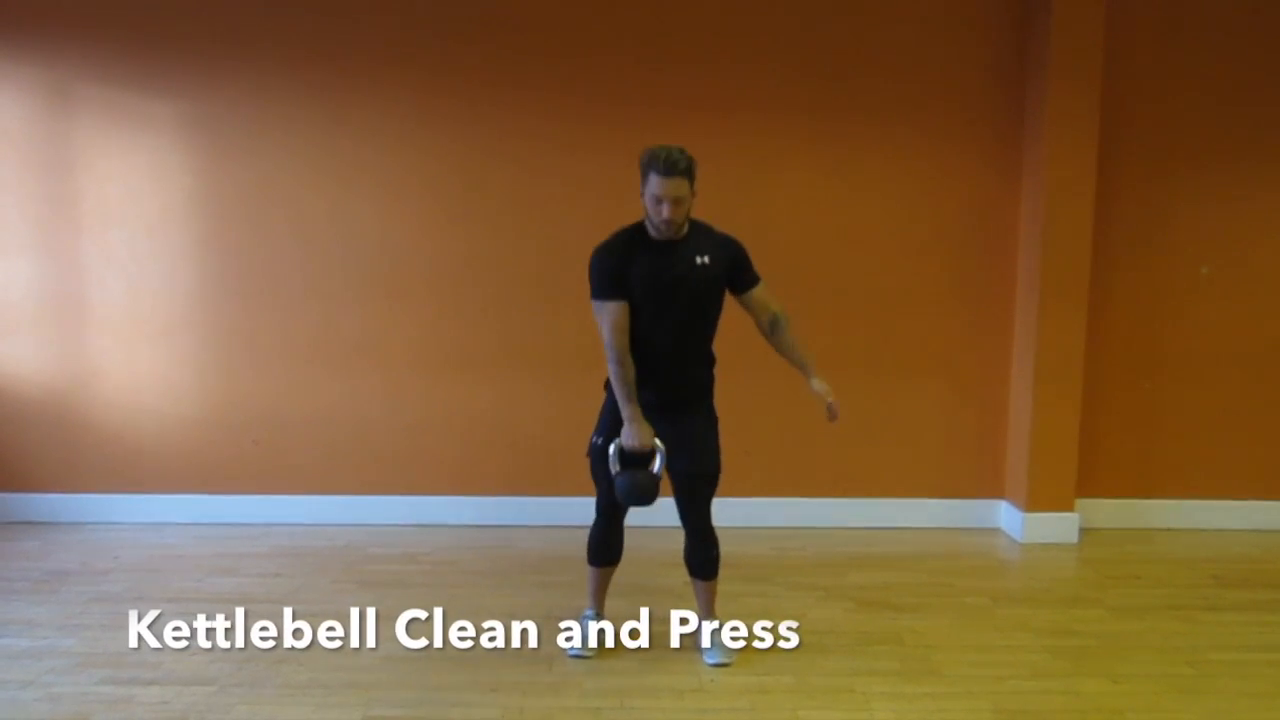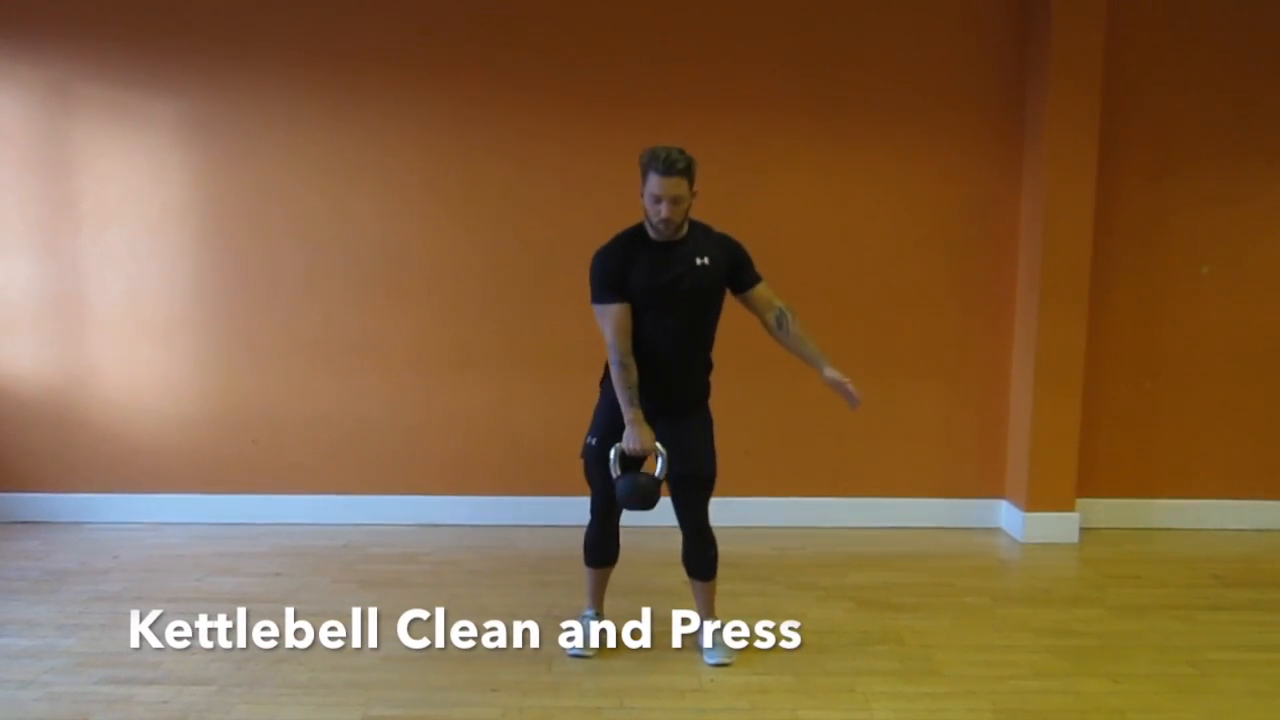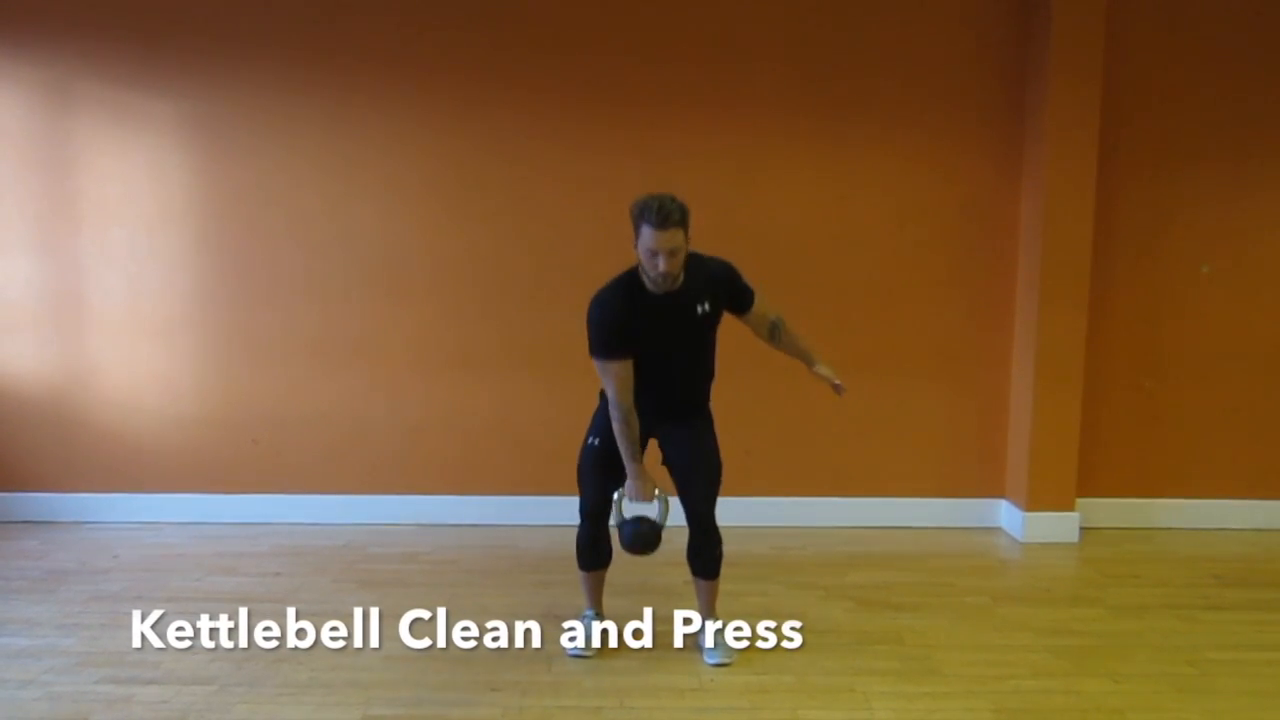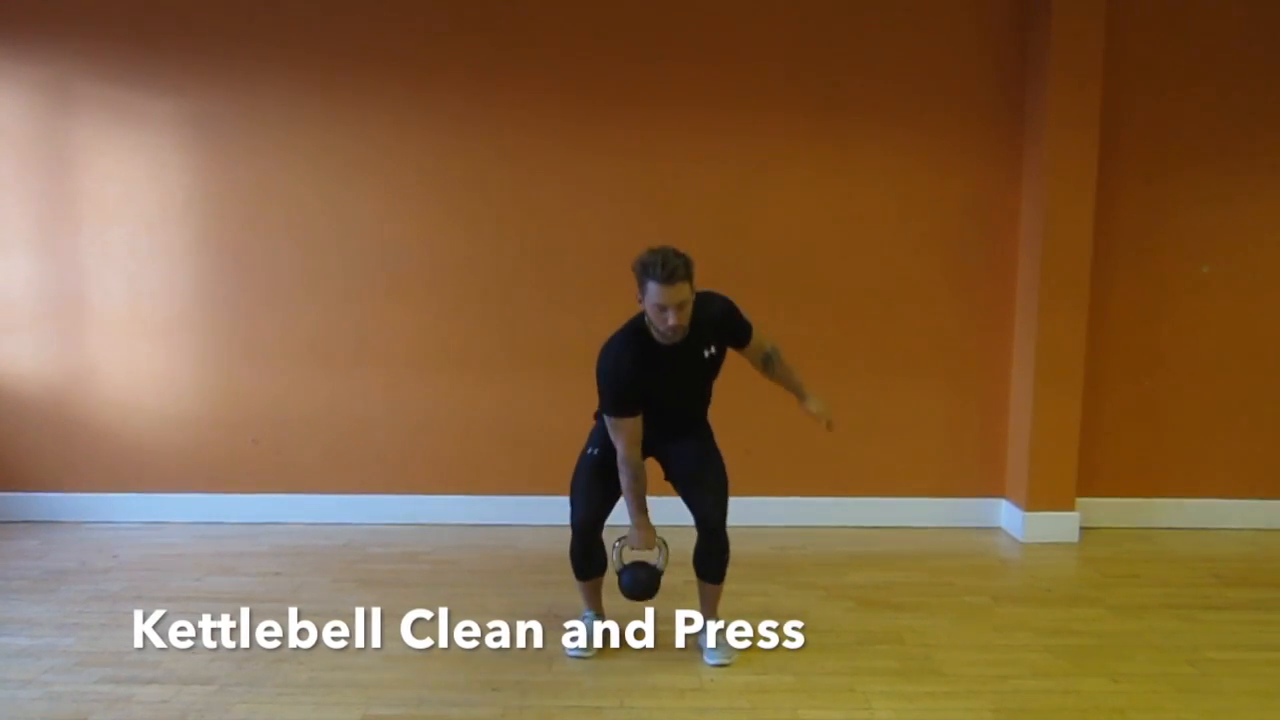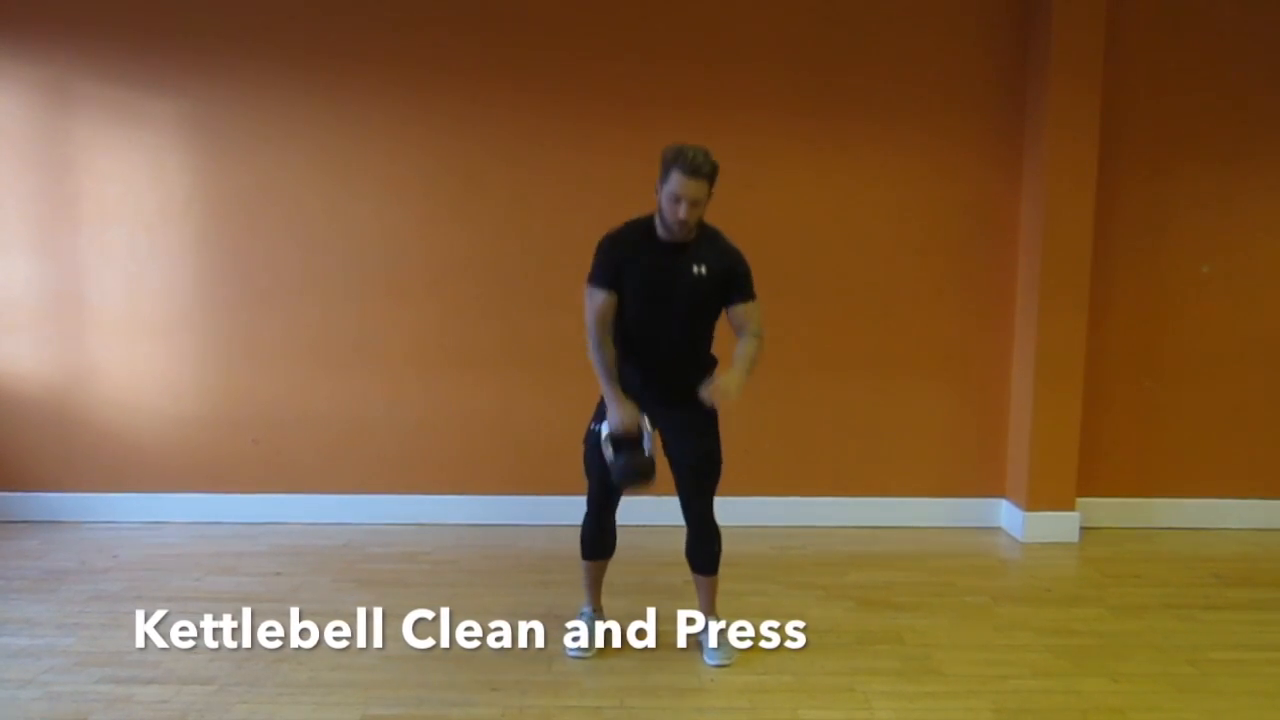
dt=0.3s
person 1, frame 1
left shoulder: (721, 249)
right shoulder: (614, 254)
left elbow: (767, 315)
right elbow: (615, 343)
left wrist: (810, 377)
right wrist: (632, 419)
left hip: (691, 407)
right hip: (628, 406)
left knee: (697, 518)
right knee: (610, 510)
left ankle: (709, 625)
right ankle: (593, 616)
person 1, frame 2
left shoulder: (720, 250)
right shoulder: (615, 257)
left elbow: (772, 312)
right elbow: (617, 345)
left wrist: (823, 368)
right wrist: (632, 421)
left hip: (687, 409)
right hip: (623, 406)
left knee: (694, 519)
right knee: (604, 512)
left ankle: (708, 626)
right ankle: (593, 616)
person 1, frame 3
left shoulder: (715, 277)
right shoulder: (610, 306)
left elbow: (765, 321)
right elbow: (620, 399)
left wrist: (811, 362)
right wrist: (635, 472)
left hip: (688, 412)
right hip: (627, 405)
left knee: (701, 515)
right knee: (593, 509)
left ankle: (709, 625)
right ankle: (592, 616)
person 1, frame 4
left shoulder: (718, 314)
right shoulder: (619, 355)
left elbow: (762, 353)
right elbow: (628, 450)
left wrist: (803, 396)
right wrist: (639, 521)
left hip: (688, 430)
right hip: (621, 431)
left knee: (713, 522)
right knee: (584, 521)
left ankle: (709, 625)
right ankle: (593, 616)
person 1, frame 5
left shoulder: (723, 257)
right shoulder: (619, 245)
left elbow: (749, 331)
right elbow: (597, 323)
left wrist: (736, 374)
right wrist: (614, 398)
left hip: (690, 399)
right hip: (628, 393)
left knee: (699, 511)
right knee: (599, 503)
left ankle: (708, 622)
right ankle: (591, 612)
